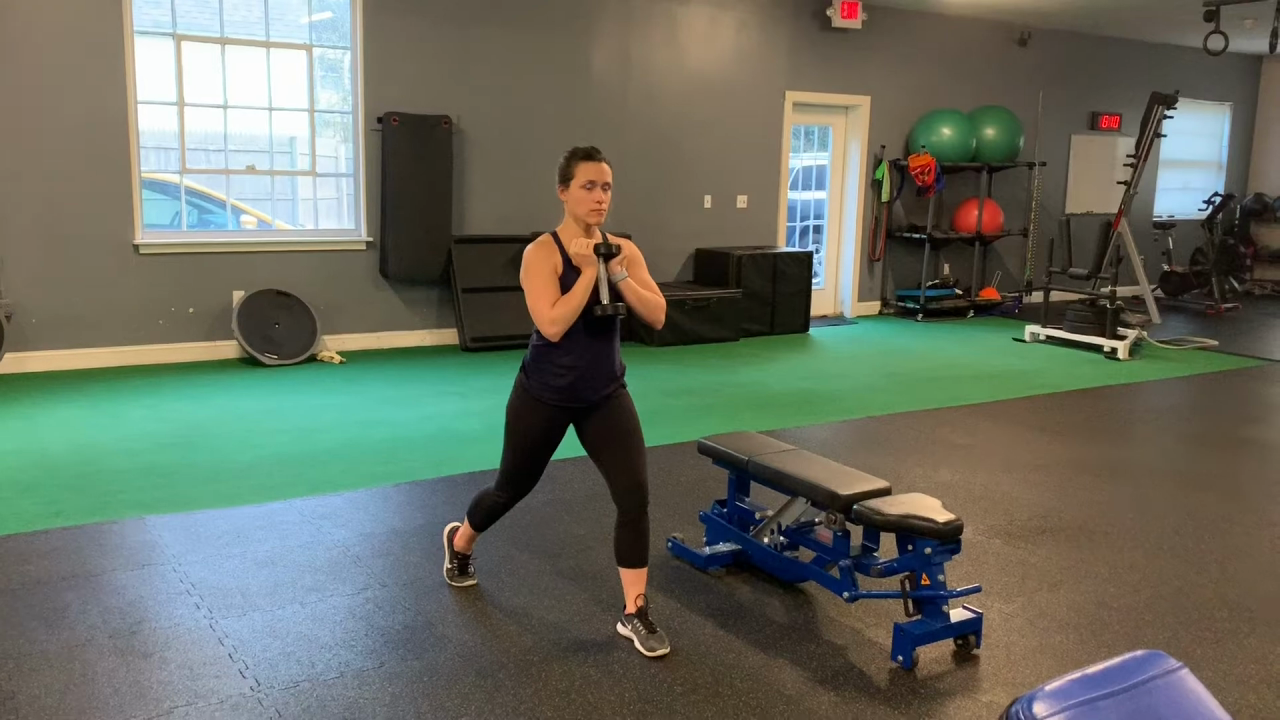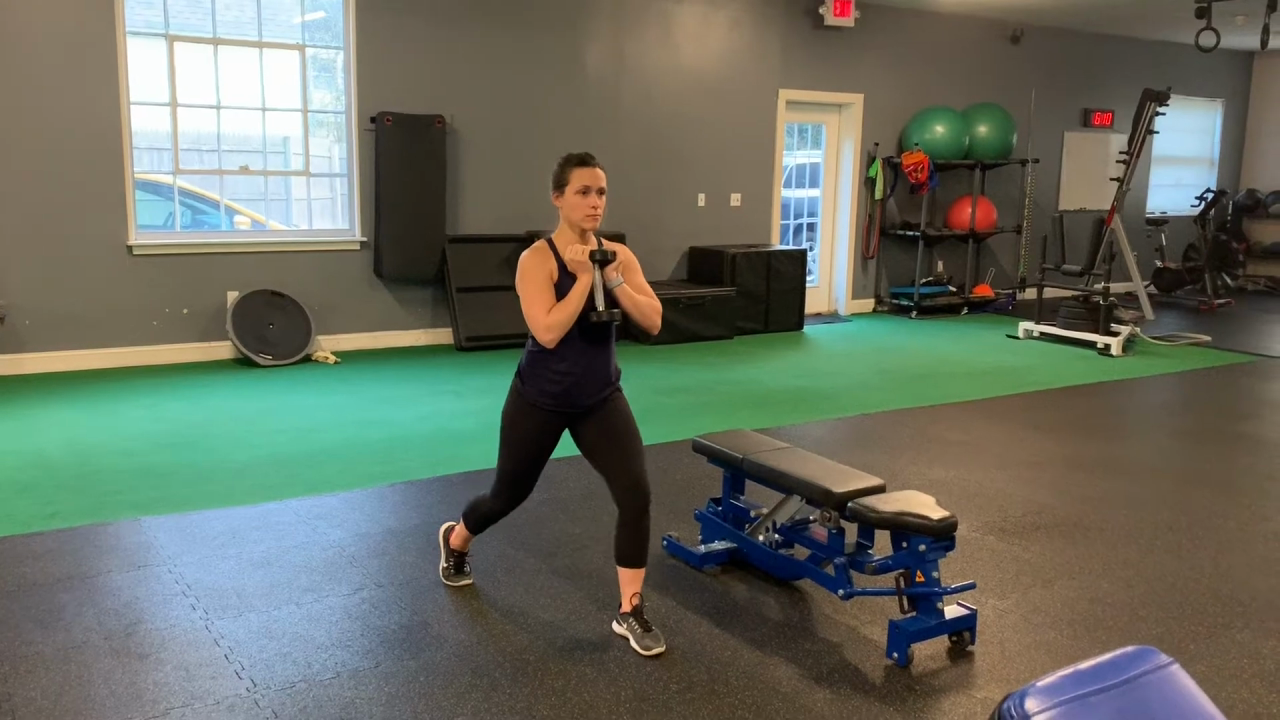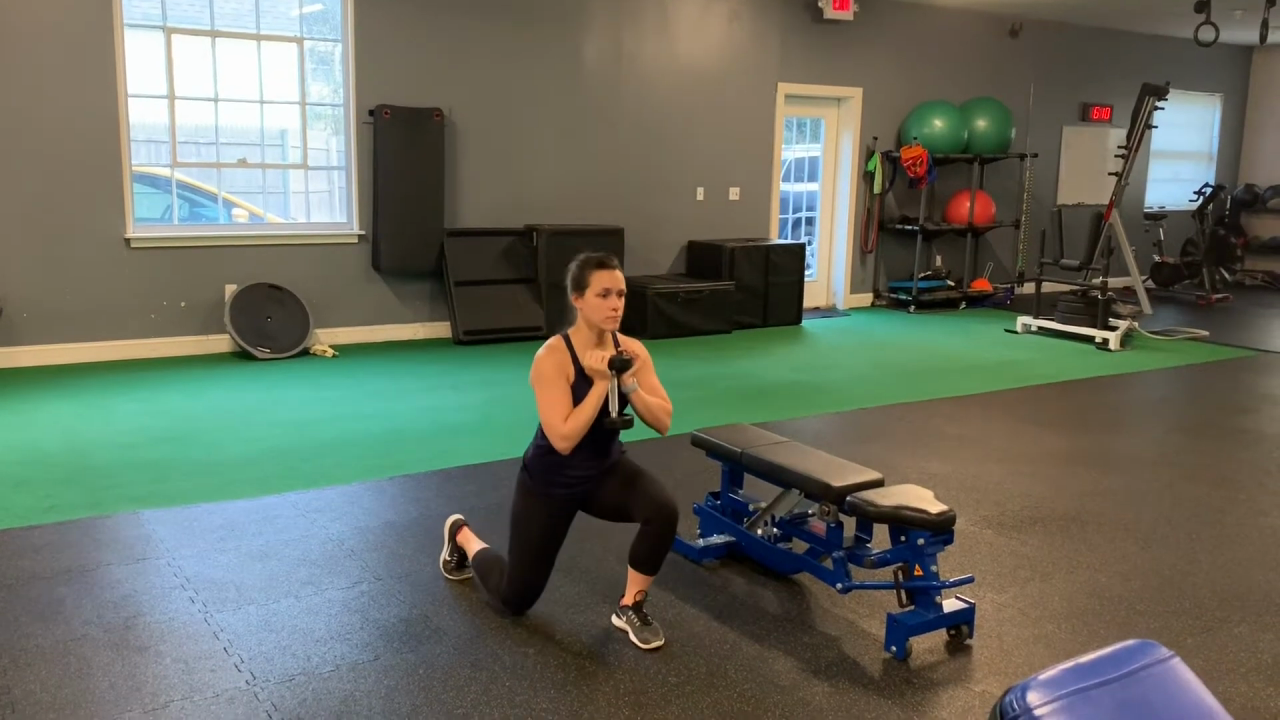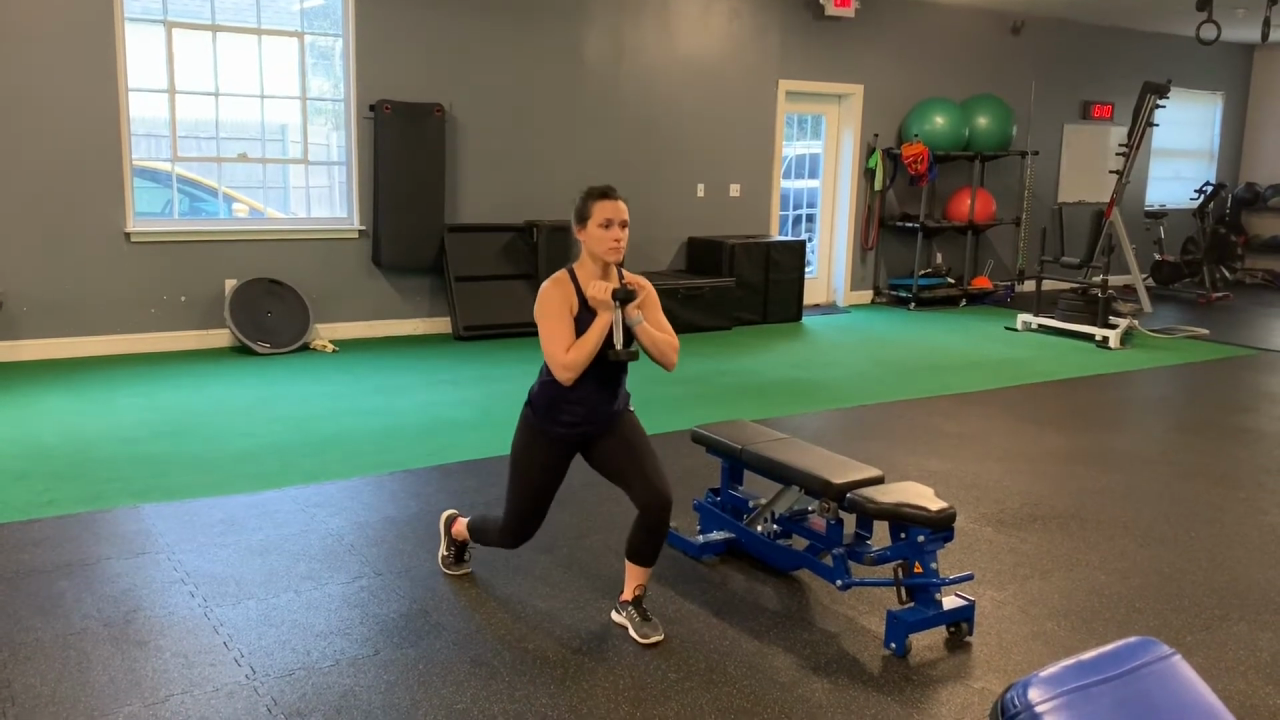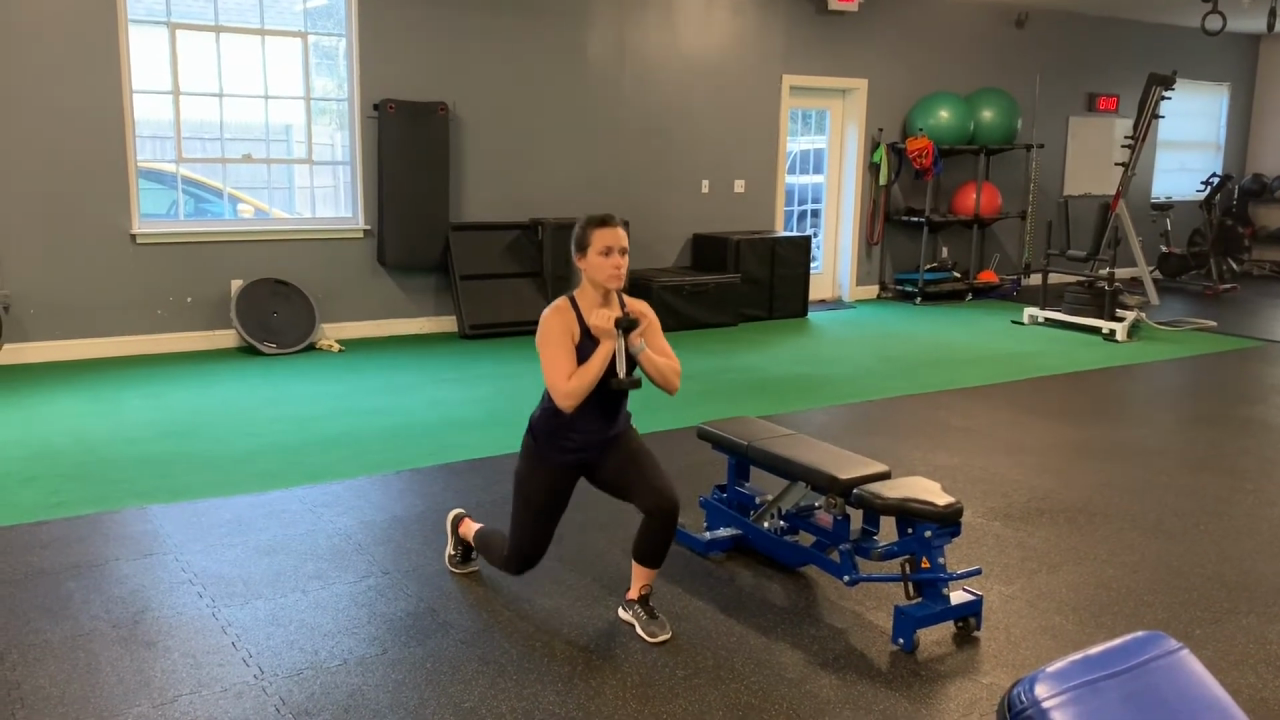
dt=0.7s
person 1, frame 1
left shoulder: (624, 250)
right shoulder: (542, 252)
left elbow: (657, 317)
right elbow: (552, 325)
left wrist: (617, 273)
right wrist: (588, 272)
left hip: (605, 393)
right hip: (544, 394)
left knee: (634, 494)
right knee: (512, 487)
left ankle: (635, 613)
right ankle: (460, 540)
person 1, frame 2
left shoulder: (619, 254)
right shoulder: (537, 258)
left elbow: (653, 322)
right elbow: (547, 332)
left wrist: (613, 278)
right wrist: (584, 277)
left hip: (601, 398)
right hip: (540, 399)
left knee: (636, 494)
right knee: (508, 494)
left ankle: (630, 612)
right ankle: (455, 540)
person 1, frame 3
left shoulder: (632, 350)
right shoulder: (553, 357)
left elbow: (664, 421)
right elbow: (563, 438)
left wrist: (629, 384)
right wrist: (601, 382)
left hip: (605, 470)
right hip: (550, 482)
left knee: (664, 512)
right knee: (517, 598)
left ankle: (631, 608)
right ankle: (462, 535)
person 1, frame 4
left shoulder: (638, 287)
right shoulder: (557, 289)
left elbow: (670, 358)
right elbow: (566, 370)
left wrist: (632, 317)
right wrist: (604, 314)
left hip: (610, 418)
right hip: (551, 423)
left knee: (658, 500)
right knee: (515, 530)
left ankle: (630, 601)
right ankle: (457, 528)
person 1, frame 5
left shoulder: (638, 311)
right shoulder: (559, 317)
left elbow: (672, 381)
right elbow: (566, 397)
left wrist: (635, 344)
right wrist: (607, 341)
left hip: (611, 439)
right hip: (554, 447)
left knee: (665, 503)
right knee: (521, 557)
left ankle: (637, 600)
right ankle: (464, 527)
